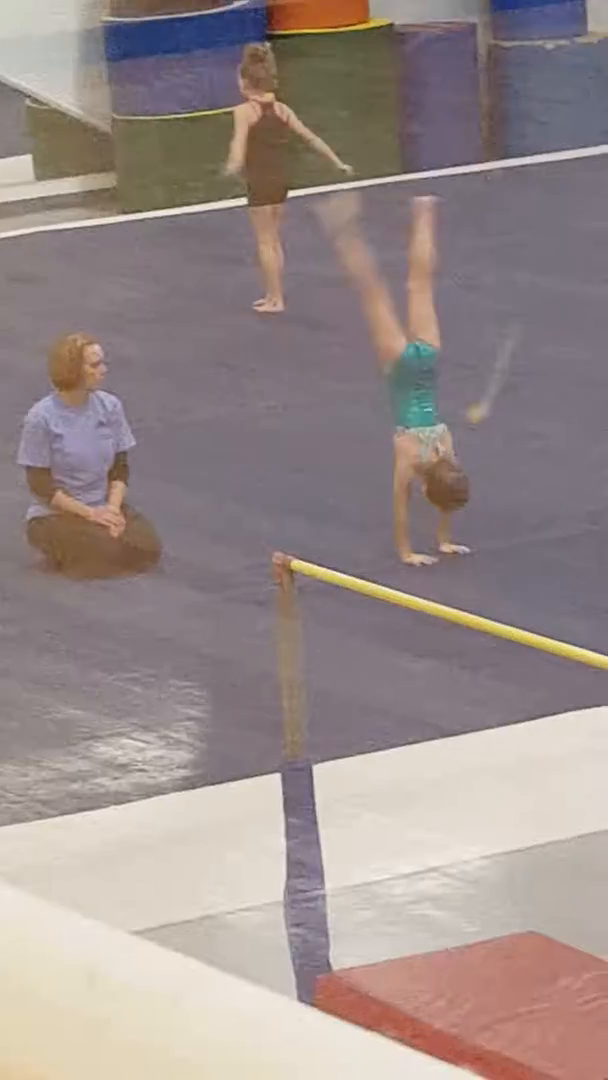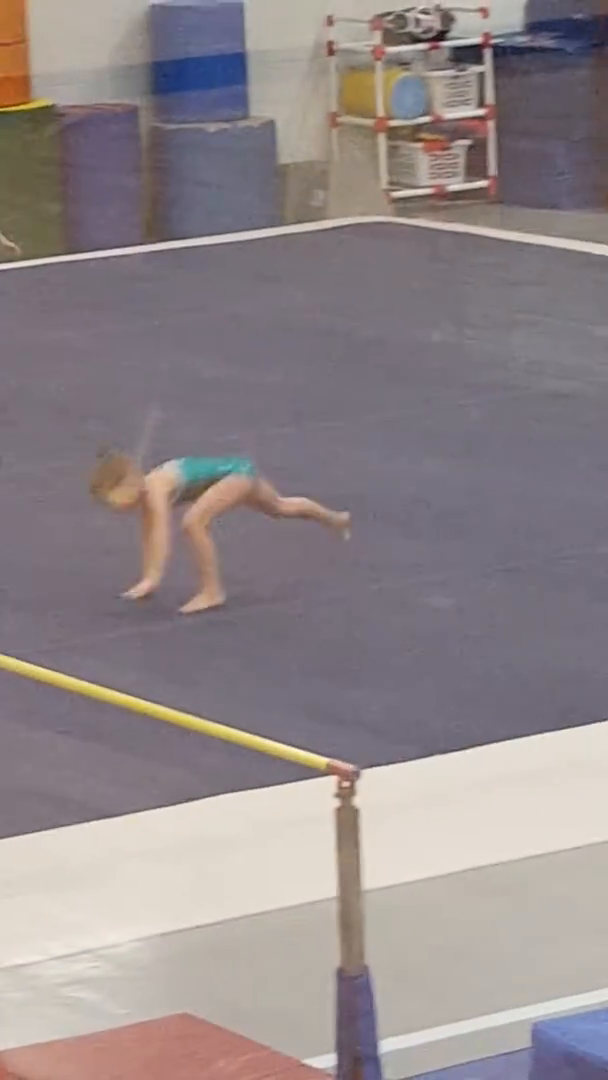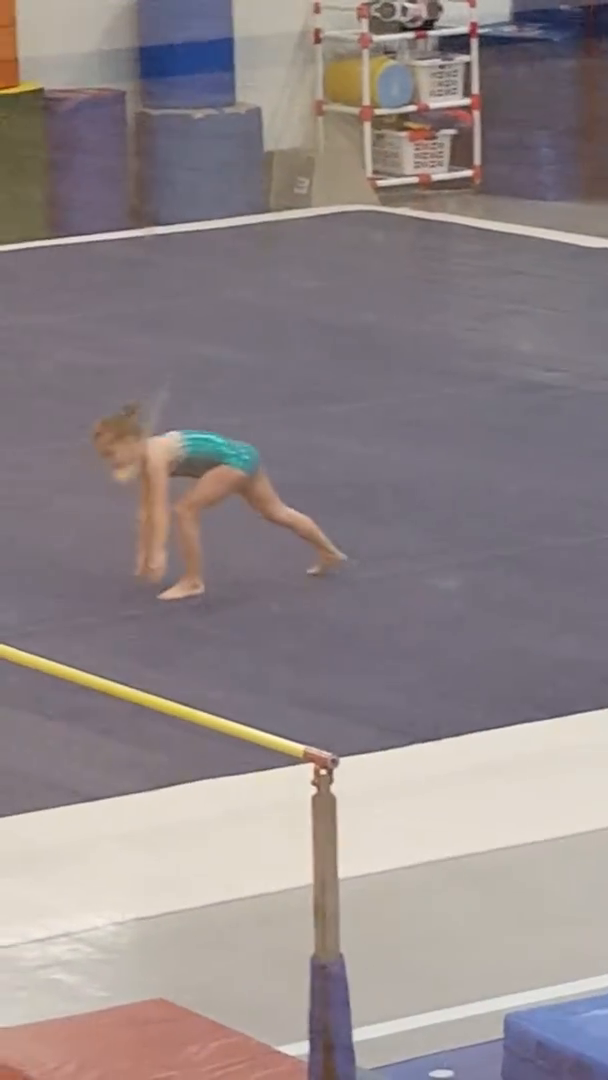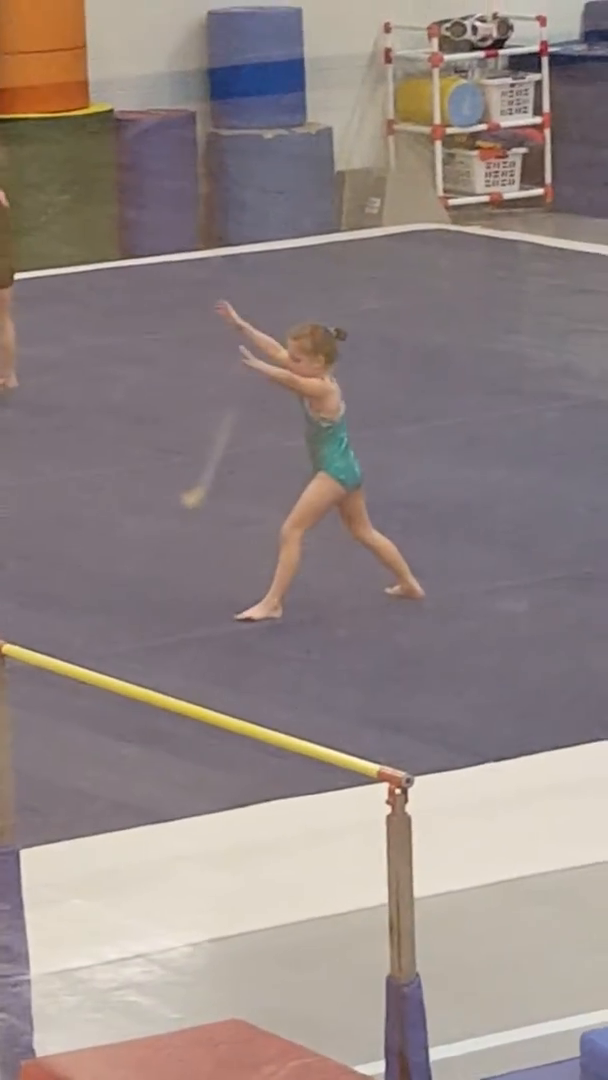
dt=1s
person 1, frame 1
left shoulder: (444, 459)
right shoulder: (409, 460)
right elbow: (399, 510)
left wrist: (445, 542)
right wrist: (405, 553)
left hip: (422, 361)
right hip: (408, 365)
left knee: (420, 284)
right knee: (373, 293)
right ankle: (344, 227)
person 1, frame 2
left shoulder: (153, 489)
right shoulder: (144, 491)
left elbow: (160, 533)
right elbow: (148, 535)
left wrist: (151, 577)
right wrist: (147, 580)
left hip: (236, 474)
right hip: (237, 473)
left knee: (195, 522)
right knee: (280, 507)
left ankle: (211, 592)
right ankle: (335, 519)
person 1, frame 3
left shoulder: (155, 456)
right shoulder: (146, 458)
left elbow: (159, 509)
right elbow: (145, 512)
left wrist: (159, 552)
right wrist: (143, 553)
left hip: (235, 460)
right hip: (243, 455)
left knee: (184, 511)
right knee: (276, 512)
left ankle: (193, 581)
right ankle: (330, 553)
person 1, frame 4
left shoulder: (323, 389)
right shoulder: (314, 378)
left elbow: (287, 379)
right elbow: (275, 350)
left wrist: (258, 366)
right wrist: (238, 323)
left hip: (334, 472)
right hip: (344, 468)
left knee: (291, 532)
right knee: (364, 533)
left ankle: (273, 603)
right ankle: (409, 584)
